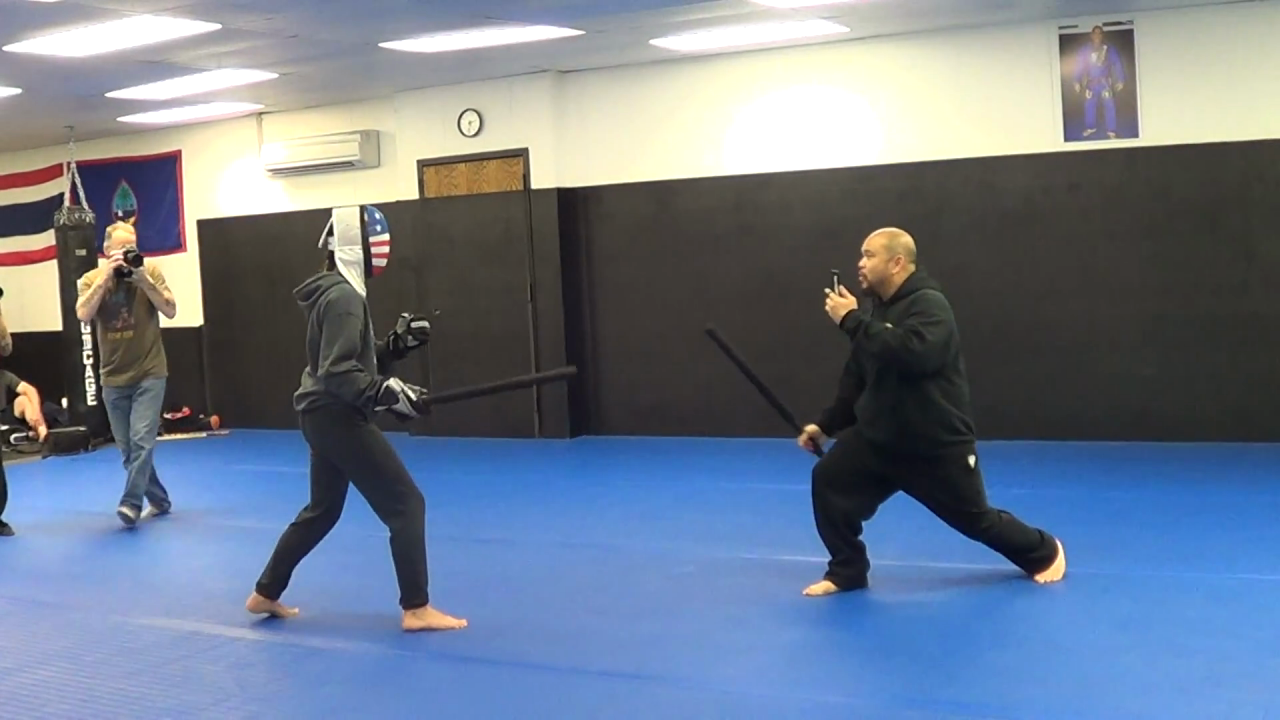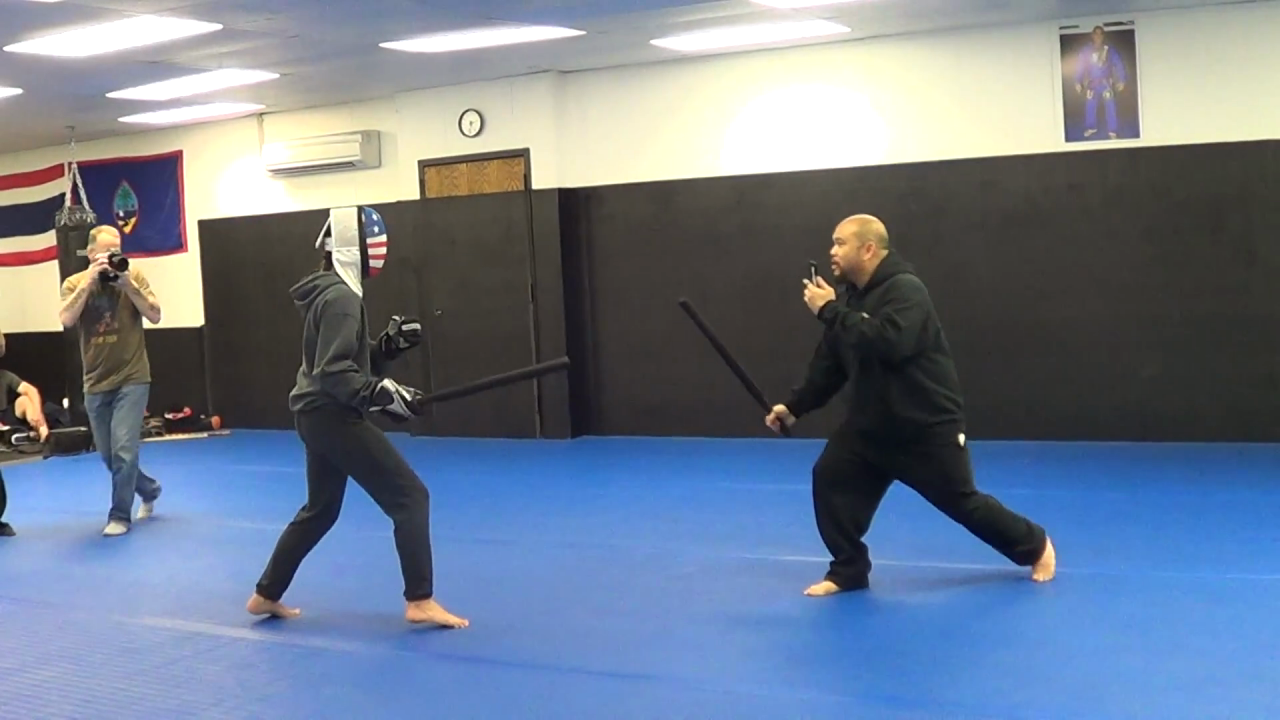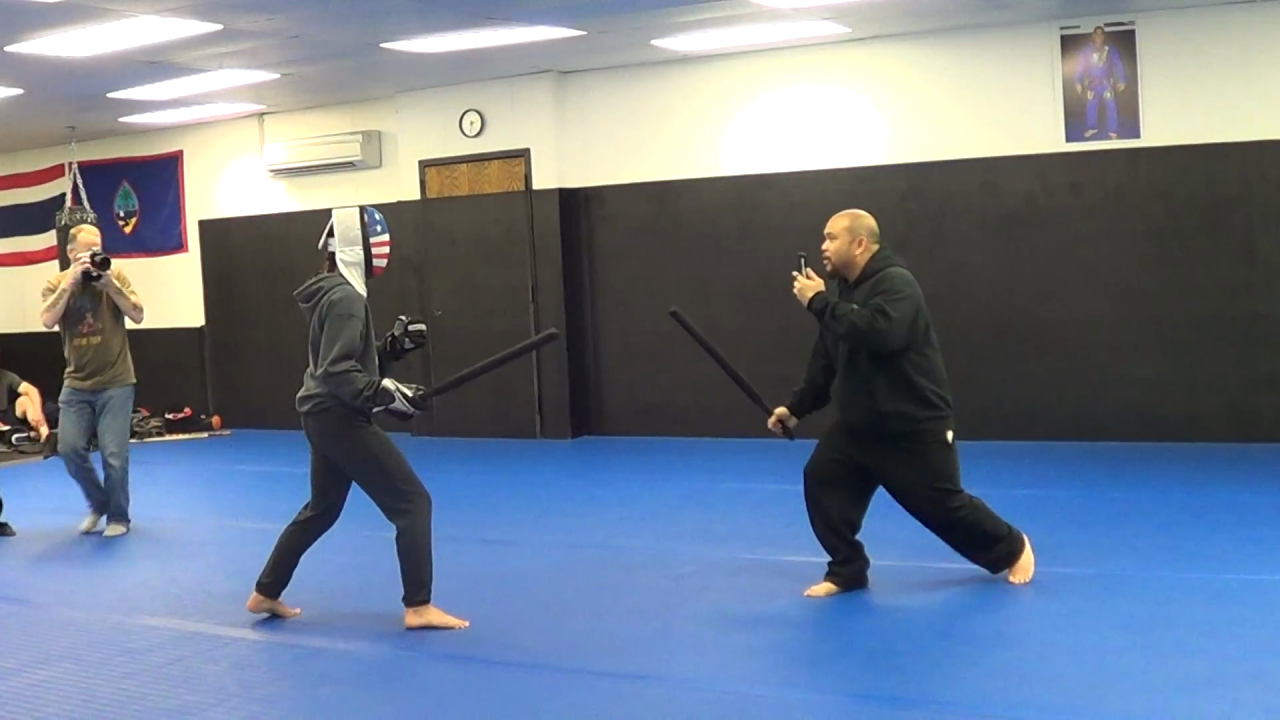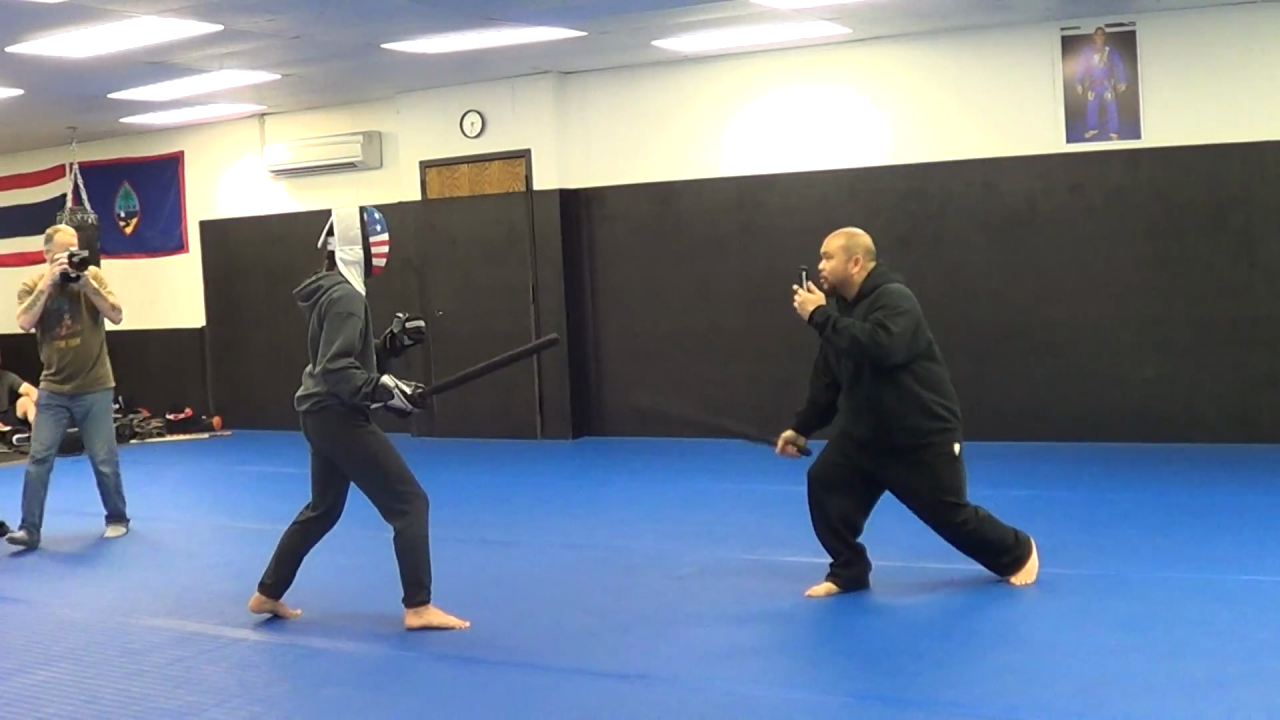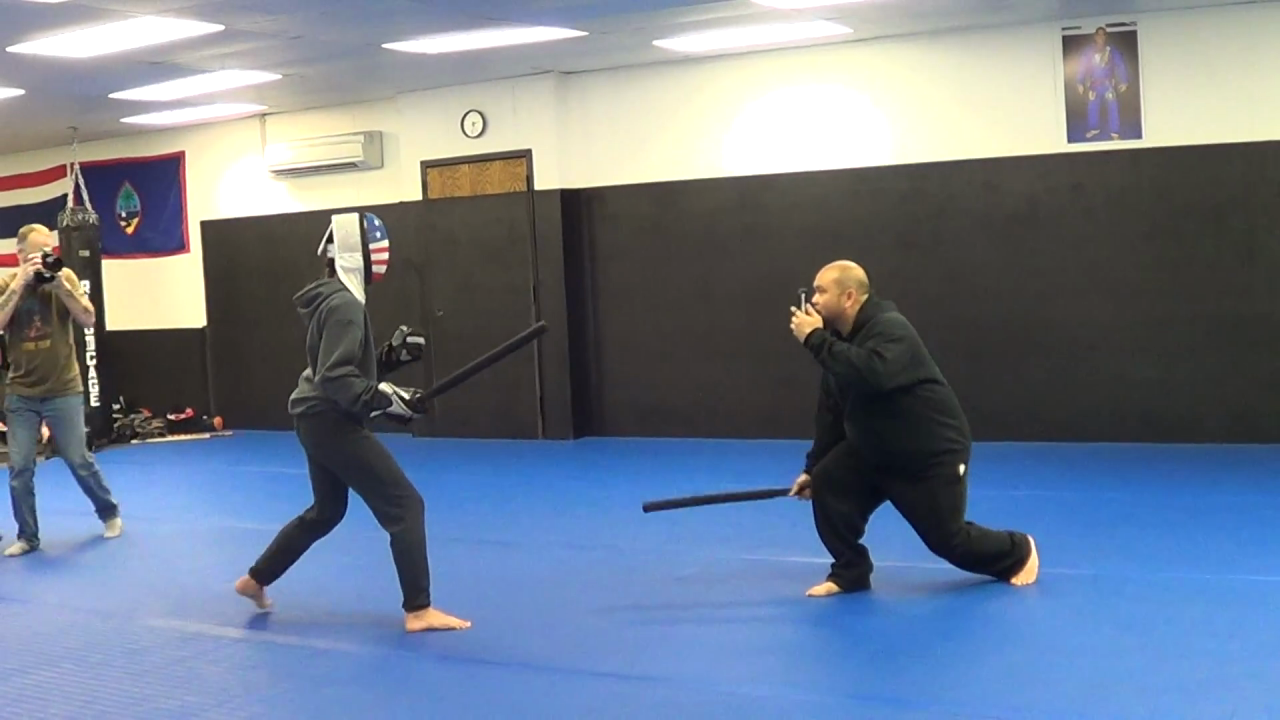
dt=0.2s
person 1, frame 1
left shoulder: (333, 292)
right shoulder: (343, 297)
right elbow: (338, 372)
left wrist: (398, 343)
right wrist: (389, 393)
left hip: (324, 416)
right hip: (338, 418)
left knee: (321, 510)
right knee: (406, 503)
left ankle: (265, 594)
right ankle: (416, 608)
person 1, frame 2
left shoulder: (329, 293)
right shoulder: (339, 297)
right elbow: (332, 371)
left wrist: (388, 344)
right wrist: (383, 394)
left hip: (318, 417)
right hip: (334, 417)
left knee: (320, 510)
right knee: (409, 496)
left ankle: (266, 595)
right ankle: (420, 600)
person 1, frame 3
left shoulder: (332, 294)
right shoulder: (345, 298)
right elbow: (336, 372)
left wrist: (394, 345)
right wrist: (386, 393)
left hip: (325, 418)
right hip: (342, 420)
left knee: (321, 509)
right knee: (412, 501)
left ankle: (265, 593)
right ankle: (419, 606)
person 1, frame 4
left shoulder: (331, 293)
right shoulder: (344, 296)
right elbow: (335, 370)
left wrist: (392, 342)
right wrist: (386, 391)
left hip: (323, 417)
right hip: (340, 419)
left knee: (323, 509)
right knee: (409, 502)
left ankle: (267, 593)
right ankle: (419, 607)
person 1, frame 5
left shoulder: (331, 299)
right shoulder: (344, 304)
right elbow: (335, 378)
left wrist: (392, 354)
right wrist: (385, 398)
left hip: (318, 422)
right hip: (334, 423)
left knee: (326, 511)
right knee: (404, 505)
left ankle: (255, 579)
right ankle: (419, 610)
person 2, frame 1
left shoulder: (928, 305)
right shoulder: (879, 310)
left elbow: (912, 355)
right elbow: (858, 377)
left wrist: (852, 321)
right wrist: (827, 424)
left hip: (938, 441)
right hip: (879, 436)
left knee: (974, 517)
right knee: (829, 479)
left ankle: (1045, 552)
right ankle: (847, 571)
person 2, frame 2
left shoulder: (905, 290)
right shoulder: (852, 296)
left elbow: (889, 343)
right elbow: (830, 364)
left wrist: (830, 310)
right wrist: (795, 407)
left hip: (926, 424)
right hip: (871, 423)
left knee: (961, 500)
right knee: (829, 478)
left ankle: (1034, 545)
right ankle: (848, 571)
person 2, frame 3
left shoulder: (895, 283)
right shoulder: (844, 291)
left elbow: (880, 334)
right elbow: (827, 362)
left wrist: (819, 302)
right wrist: (796, 407)
left hip: (915, 423)
right hip: (860, 422)
left knee: (943, 503)
right knee: (821, 478)
left ankle: (1012, 550)
right ankle: (846, 571)
person 2, frame 4
left shoulder: (894, 299)
right shoulder: (843, 308)
left elbow: (880, 348)
right elbow: (828, 379)
left wrist: (820, 316)
right wrist: (803, 427)
left hip: (924, 434)
right hip: (867, 433)
left knee: (951, 514)
right knee: (824, 482)
left ankle: (1019, 553)
right ankle: (848, 572)
person 2, frame 5
left shoulder: (890, 328)
right shoulder: (841, 338)
left elbow: (872, 374)
right elbow: (832, 410)
left wrist: (816, 340)
right wrist: (814, 466)
left hip: (933, 453)
right hip: (876, 449)
left knee: (947, 538)
right knee: (828, 483)
left ankle: (1019, 552)
right ankle: (850, 572)
person 3, frame 1
left shoulder: (150, 271)
right shoulder: (92, 279)
left elbow: (170, 311)
right elbow: (83, 315)
left wrist: (143, 280)
right wrist: (105, 276)
left hip: (149, 373)
right hip: (113, 378)
left knee: (141, 440)
right knee: (127, 448)
left ankle: (132, 504)
right ankle: (159, 501)
person 3, frame 2
left shoulder: (133, 276)
right shoulder: (75, 283)
left elbow: (155, 316)
right elbow: (66, 320)
left wrist: (127, 284)
right wrist: (89, 280)
left hip: (132, 378)
right hip: (96, 382)
left knee: (123, 448)
right knee: (109, 453)
left ankle: (120, 516)
right ankle: (149, 489)
person 3, frame 3
left shoulder: (115, 276)
right shoulder: (56, 283)
left elbow: (138, 316)
right elbow: (48, 321)
left wrist: (109, 283)
right wrist: (70, 280)
left hip: (115, 381)
right hip: (76, 382)
left knee: (113, 453)
right knee: (69, 449)
left ankle: (118, 517)
right ankle: (97, 505)
person 3, frame 4
left shoulder: (93, 276)
right shoulder: (33, 284)
left elbow: (116, 316)
right elbow: (25, 323)
left wrist: (88, 284)
right wrist: (48, 281)
left hip: (94, 386)
right hip: (53, 387)
left knee: (103, 458)
right knee: (39, 456)
left ankle: (117, 518)
right ankle: (30, 530)
person 3, frame 5
left shoulder: (65, 277)
left elbow: (89, 319)
left wrist: (59, 285)
left hip: (63, 389)
left knee: (78, 459)
left ankle: (109, 512)
right ankle: (27, 536)
